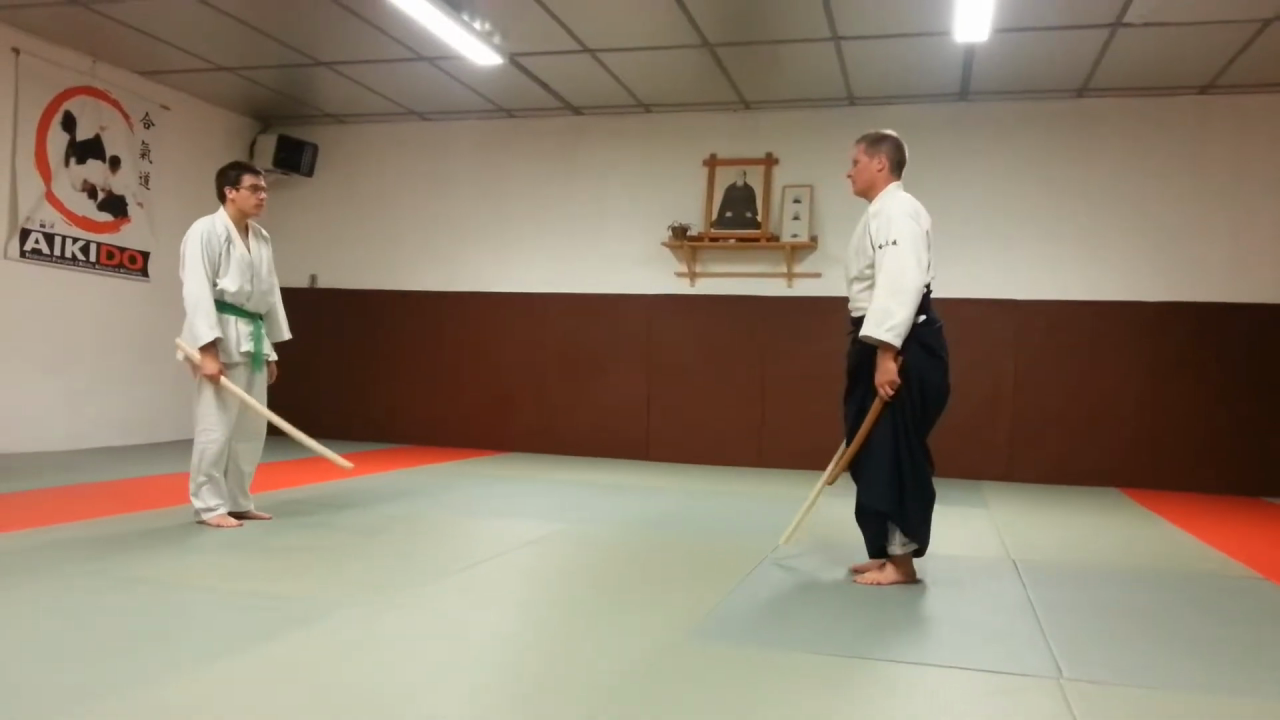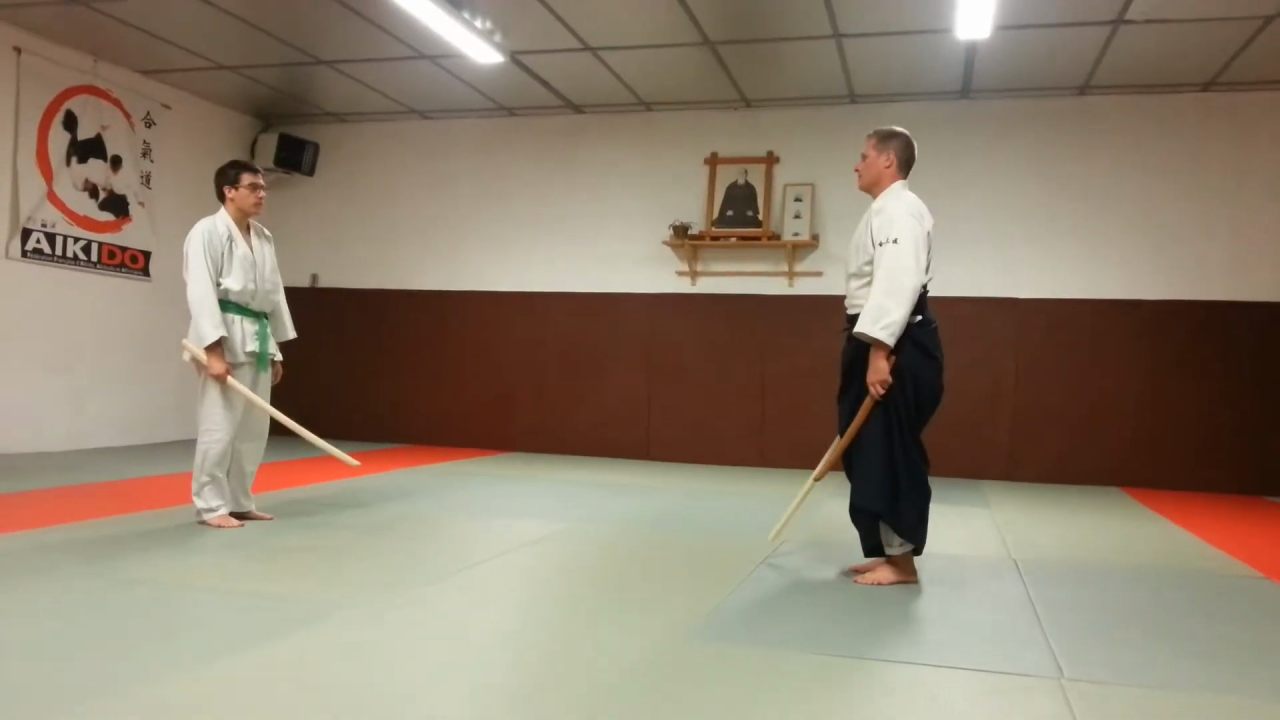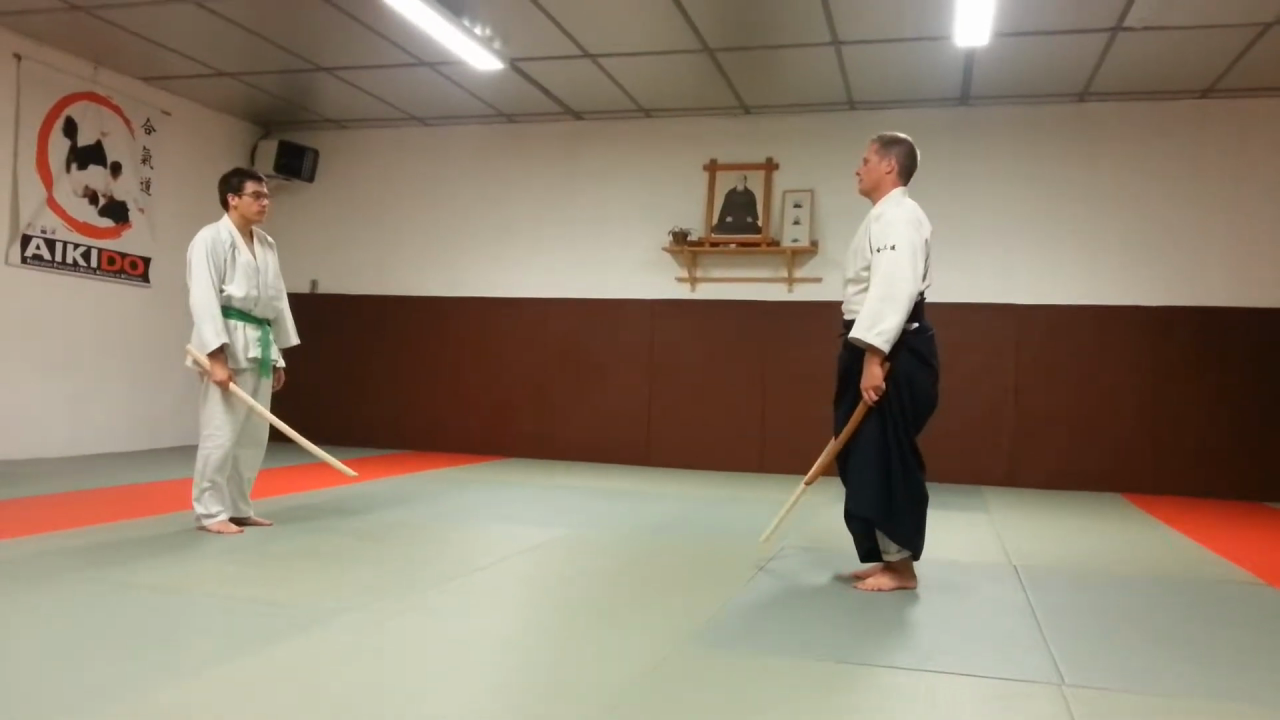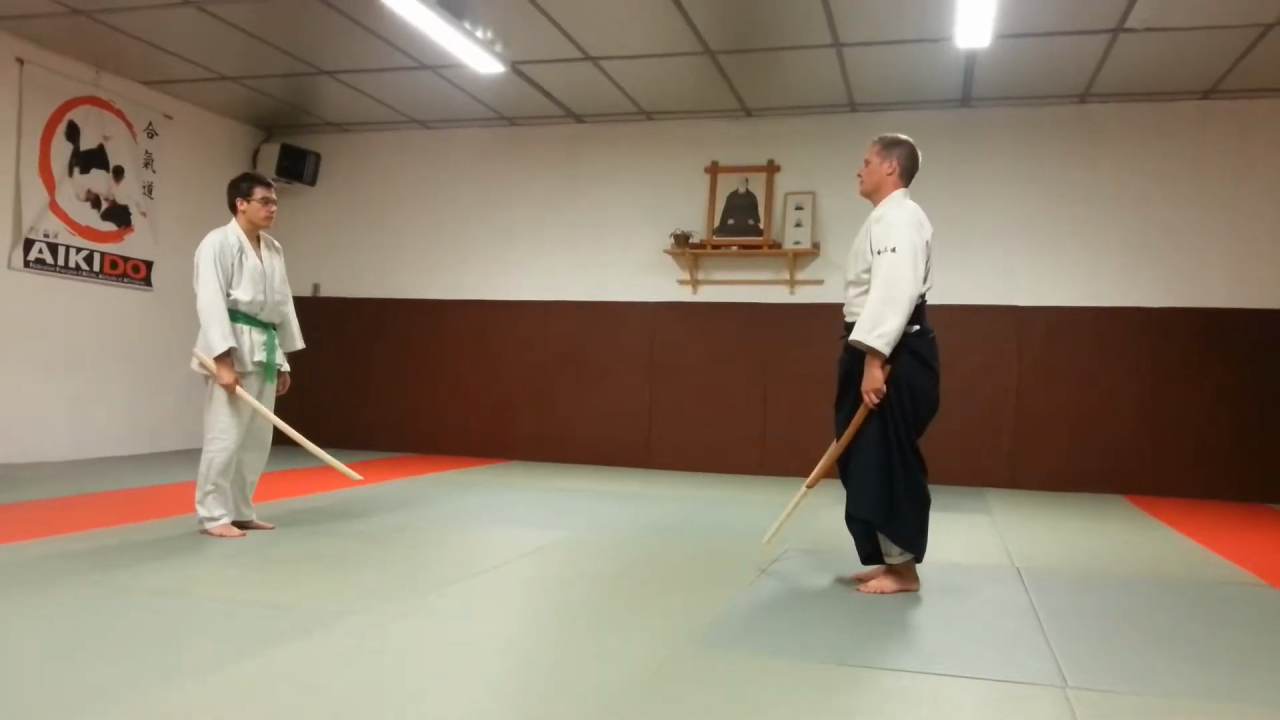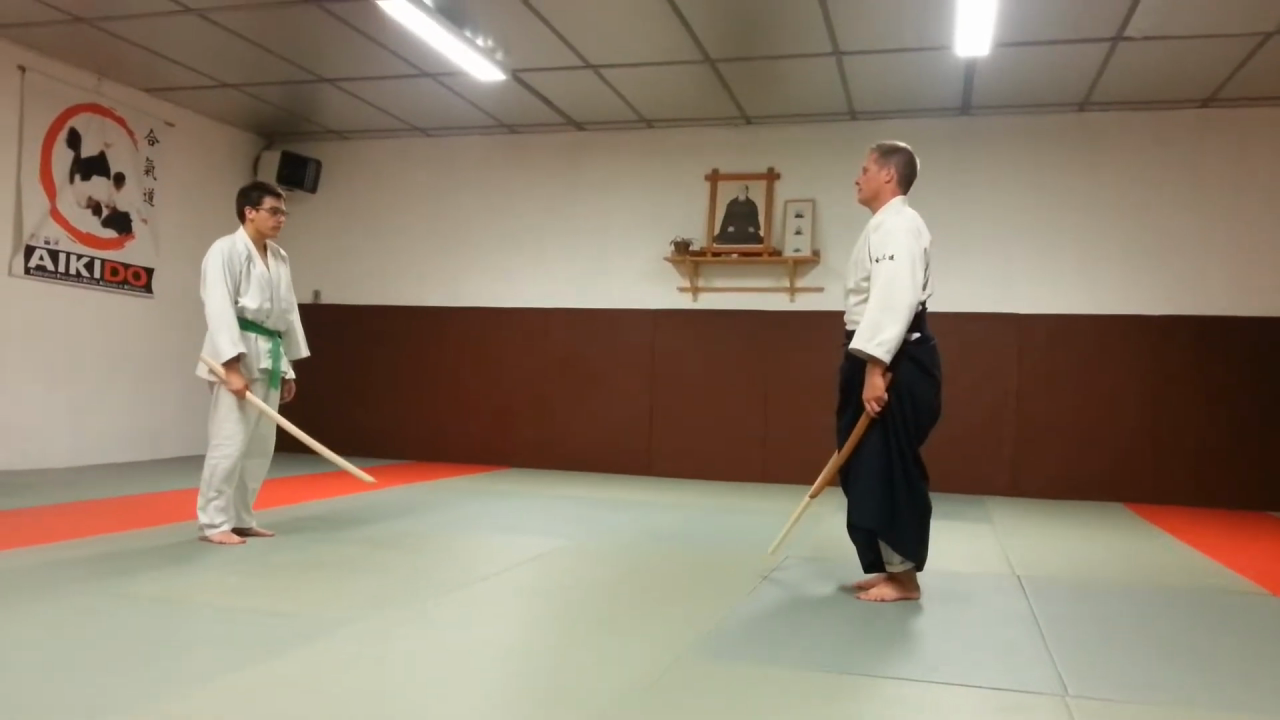
dt=0.2s
person 1, frame 1
left shoulder: (897, 211)
right shoulder: (880, 213)
left elbow: (901, 286)
left wrist: (887, 355)
left hip: (901, 348)
right hip: (884, 344)
left knee: (896, 452)
right knee: (873, 451)
left ankle: (901, 561)
right ankle: (890, 553)
person 1, frame 2
left shoulder: (899, 209)
right shoulder: (884, 211)
left elbow: (898, 284)
left wrist: (880, 354)
left hip: (896, 347)
right hip: (880, 342)
left knee: (891, 452)
right knee: (869, 450)
left ankle: (901, 561)
right ankle: (889, 552)
person 1, frame 3
left shoulder: (898, 216)
right shoulder: (884, 217)
left elbow: (894, 291)
left wrist: (874, 359)
left hip: (891, 353)
right hip: (878, 348)
left knee: (887, 458)
right knee: (867, 457)
left ankle: (900, 567)
right ankle: (888, 558)
person 1, frame 4
left shoulder: (899, 217)
right shoulder: (885, 218)
left elbow: (896, 293)
left wrist: (875, 361)
left hip: (893, 356)
right hip: (879, 351)
left knee: (890, 460)
right knee: (869, 459)
left ankle: (903, 569)
right ankle: (891, 559)
person 1, frame 5
left shoulder: (897, 224)
right shoulder: (884, 226)
left elbow: (894, 301)
left wrist: (876, 370)
left hip: (894, 364)
right hip: (880, 359)
left knee: (890, 468)
right knee: (870, 467)
left ankle: (903, 577)
right ankle: (890, 567)
person 2, frame 1
left shoulder: (261, 238)
right shoulder: (205, 231)
right elbow: (197, 292)
left wrist: (271, 350)
right wrist: (208, 351)
left hip: (253, 340)
right hip: (221, 339)
left knee: (251, 428)
right knee: (216, 426)
left ankle: (237, 502)
right ankle: (209, 506)
person 2, frame 2
left shoulder: (263, 237)
right shoulder: (207, 232)
right elbow: (201, 293)
left wrist: (275, 350)
right wrist: (214, 351)
left hip: (258, 339)
right hip: (226, 339)
left knee: (254, 428)
right knee: (220, 426)
left ankle: (238, 502)
right ankle: (212, 506)
person 2, frame 3
left shoulder: (266, 245)
right shoulder: (210, 239)
right elbow: (204, 300)
left wrist: (277, 355)
right wrist: (217, 357)
left hip: (259, 346)
right hip: (228, 345)
left knee: (254, 434)
right knee: (221, 431)
left ankle: (237, 508)
right ankle: (211, 512)
person 2, frame 4
left shoulder: (273, 250)
right shoulder: (218, 243)
right elbow: (211, 304)
left wrist: (282, 361)
right wrist: (224, 361)
left hip: (264, 350)
right hip: (233, 349)
left knee: (257, 437)
right knee: (225, 434)
left ankle: (239, 511)
right ankle: (214, 515)
person 2, frame 5
left shoulder: (279, 258)
right shoulder: (225, 251)
right elbow: (220, 311)
left wrist: (288, 368)
right wrist: (233, 367)
left hip: (269, 357)
right hip: (238, 356)
left knee: (260, 445)
right knee: (230, 441)
left ankle: (240, 518)
right ankle: (214, 522)
